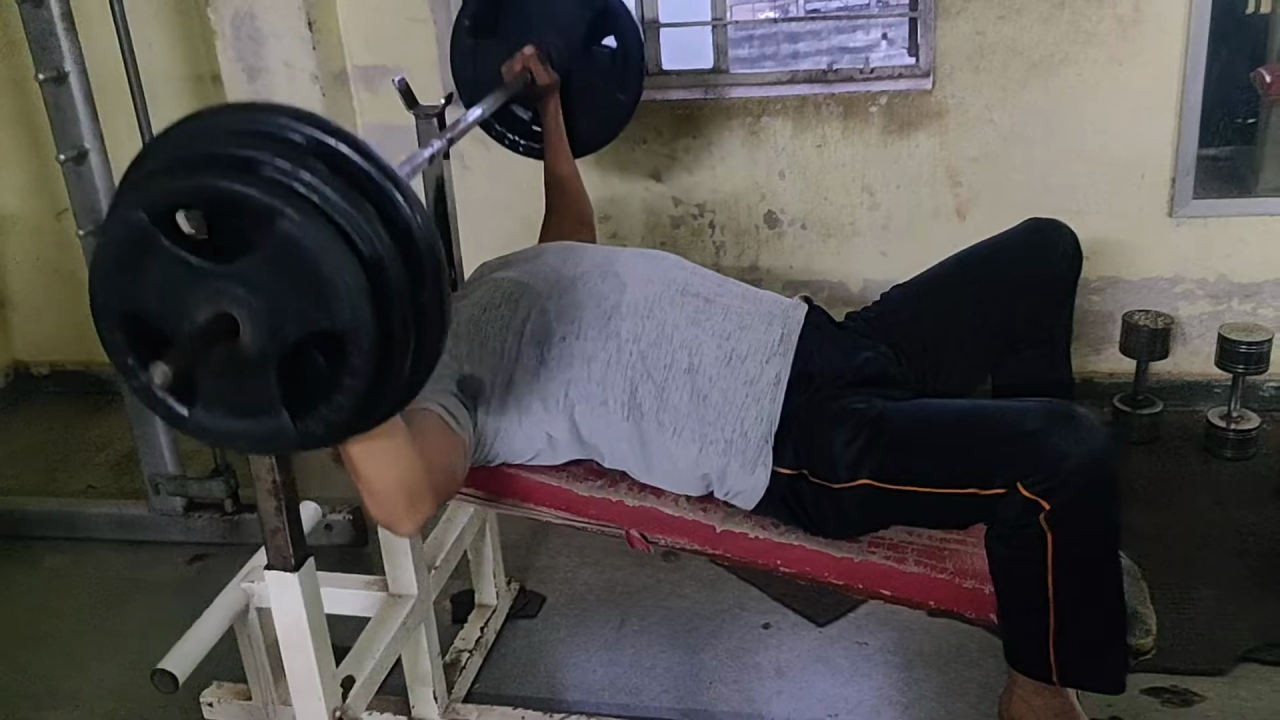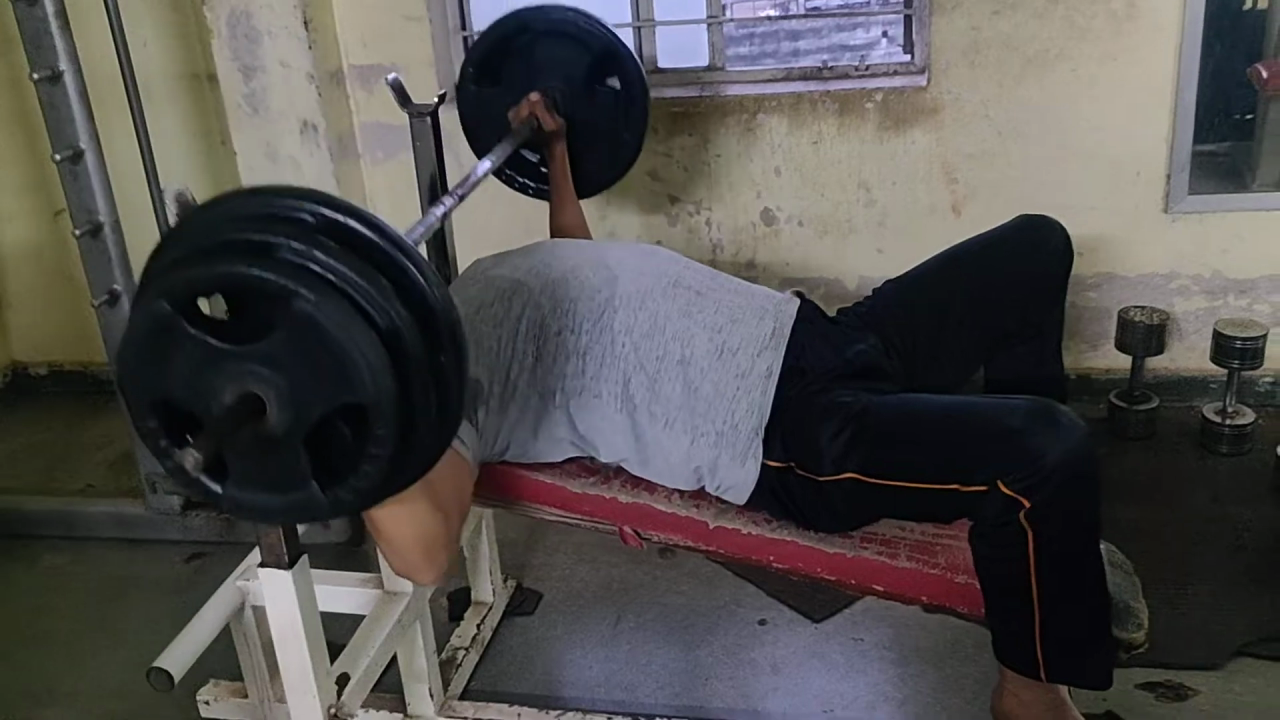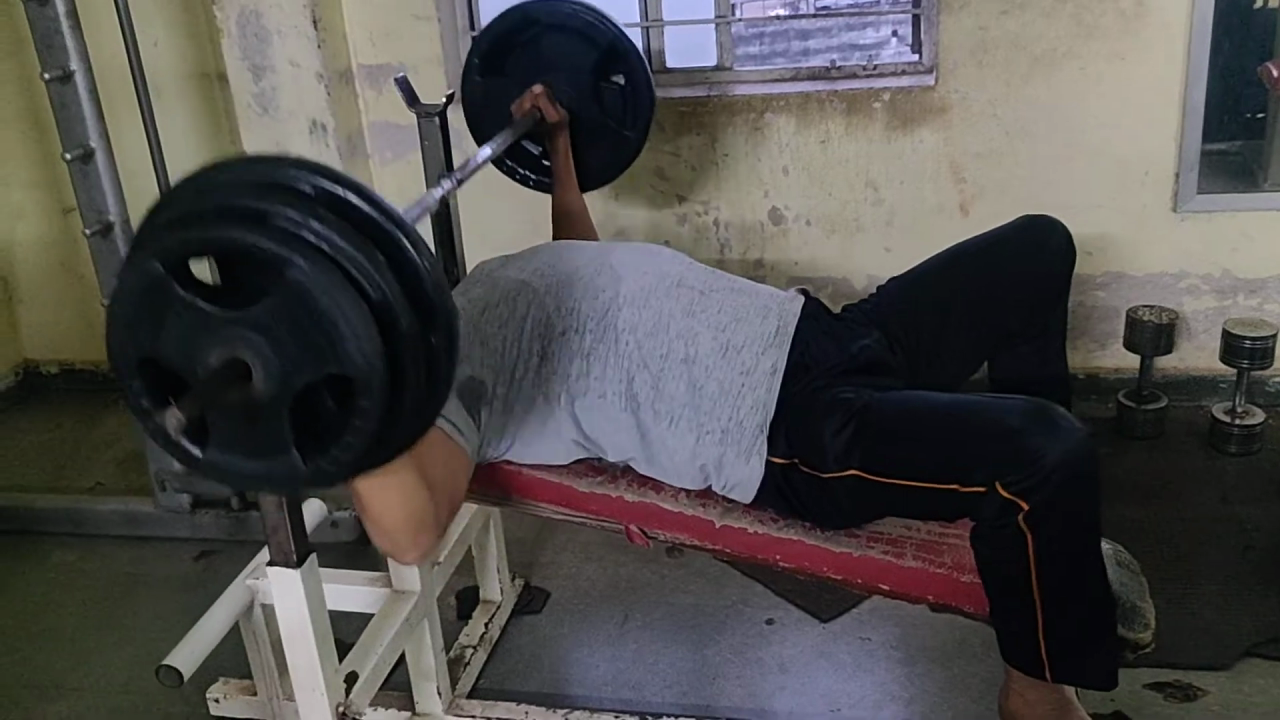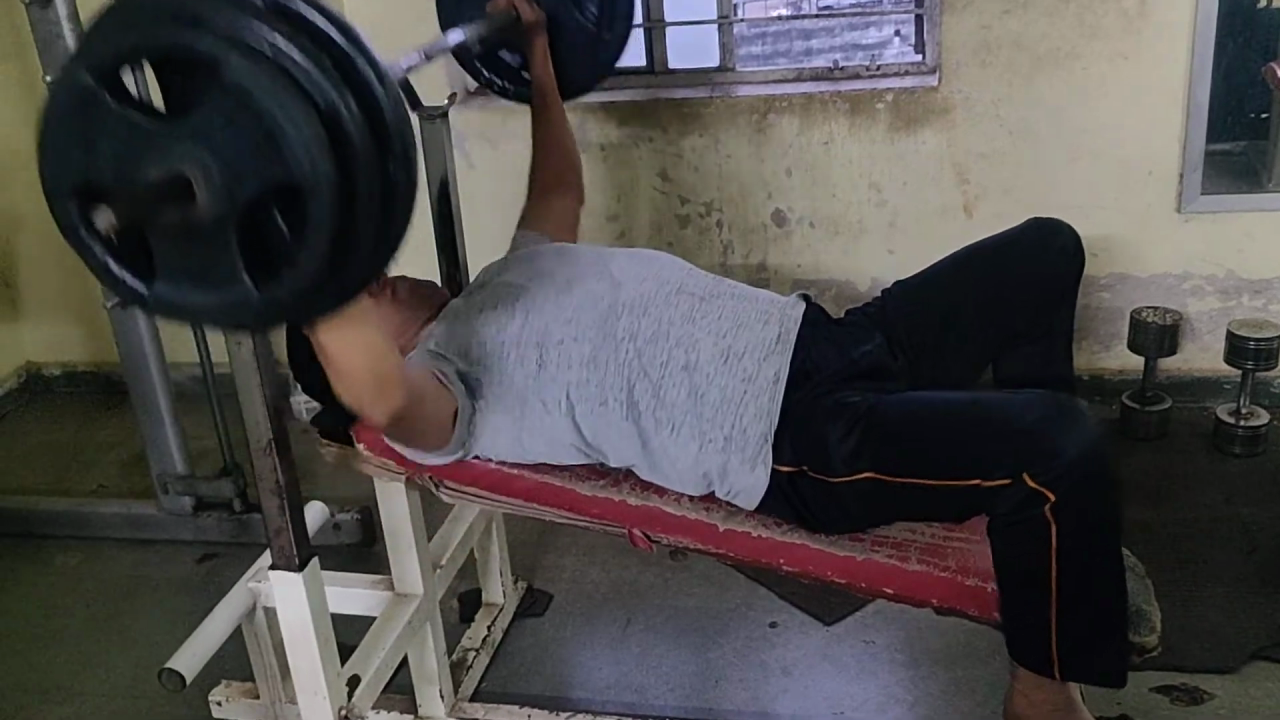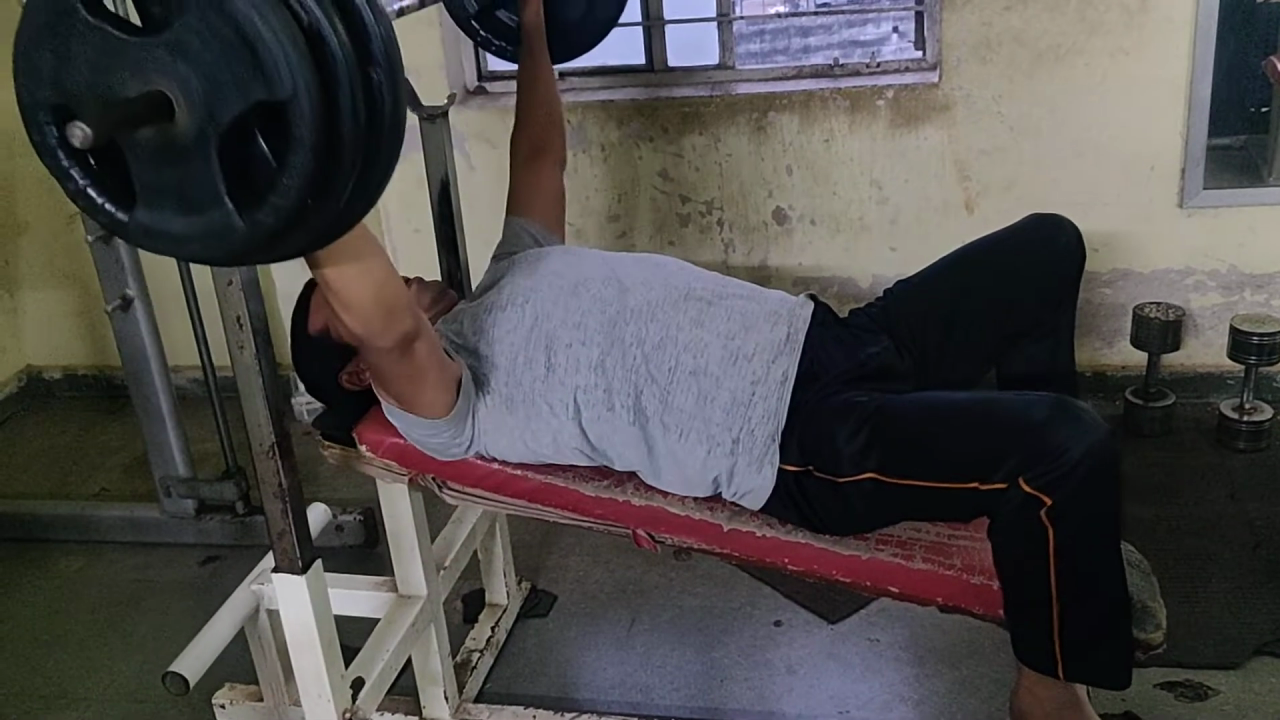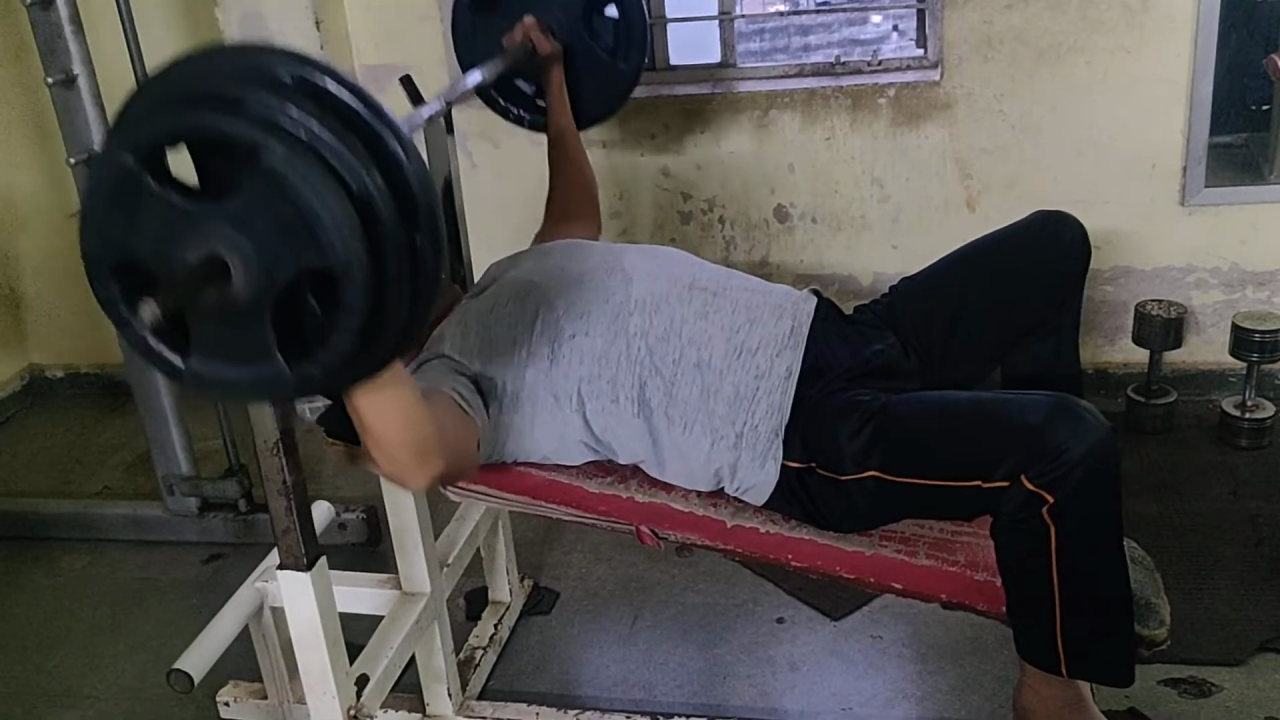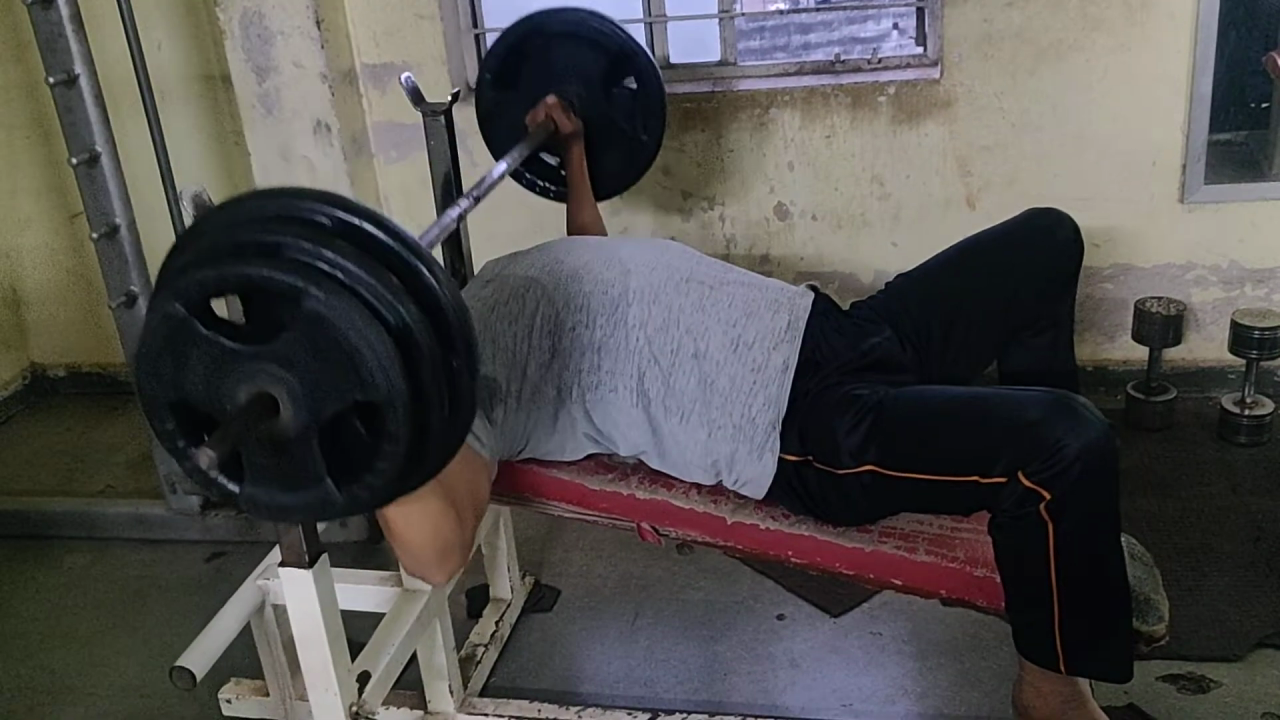
dt=0.4s
person 1, frame 1
left shoulder: (494, 283)
right shoulder: (434, 384)
left elbow: (573, 237)
right elbow: (407, 500)
left wrist: (549, 105)
left hip: (824, 349)
right hip: (805, 443)
left knee: (1043, 251)
right knee: (1070, 452)
left ankle: (1036, 522)
person 1, frame 2
left shoulder: (484, 284)
left elbow: (577, 271)
right elbow: (425, 550)
left wrist: (554, 147)
left hip: (815, 343)
right hip: (794, 436)
left knee: (1033, 247)
right knee: (1052, 448)
left ankle: (1032, 532)
person 1, frame 3
left shoulder: (480, 292)
left elbow: (578, 274)
right elbow: (412, 530)
left wrist: (558, 139)
left hip: (818, 340)
right hip: (797, 433)
left knee: (1037, 248)
right knee: (1051, 451)
left ankle: (1040, 528)
person 1, frame 4
left shoulder: (500, 288)
right shoulder: (432, 374)
left elbow: (560, 195)
right elbow: (378, 396)
left hip: (825, 345)
right hip: (804, 438)
left knee: (1045, 250)
right knee: (1065, 441)
left ankle: (1044, 519)
person 1, frame 5
left shoulder: (506, 288)
right shoulder: (438, 399)
left elbow: (540, 162)
right elbow: (384, 319)
left hip: (828, 345)
right hip: (807, 442)
left knee: (1047, 245)
right knee: (1070, 444)
left ankle: (1049, 528)
person 1, frame 6
left shoulder: (507, 291)
right shoulder: (443, 377)
left elbow: (579, 217)
right elbow: (418, 462)
left wrist: (552, 78)
left hip: (835, 339)
right hip: (812, 436)
left knee: (1052, 242)
right knee: (1072, 442)
left ankle: (1055, 530)
person 1, frame 7
left shoulder: (491, 290)
left elbow: (591, 268)
right elbow: (438, 550)
left wrist: (571, 147)
left hip: (826, 334)
right hip: (809, 429)
left knee: (1045, 240)
right knee: (1072, 441)
left ankle: (1053, 519)
